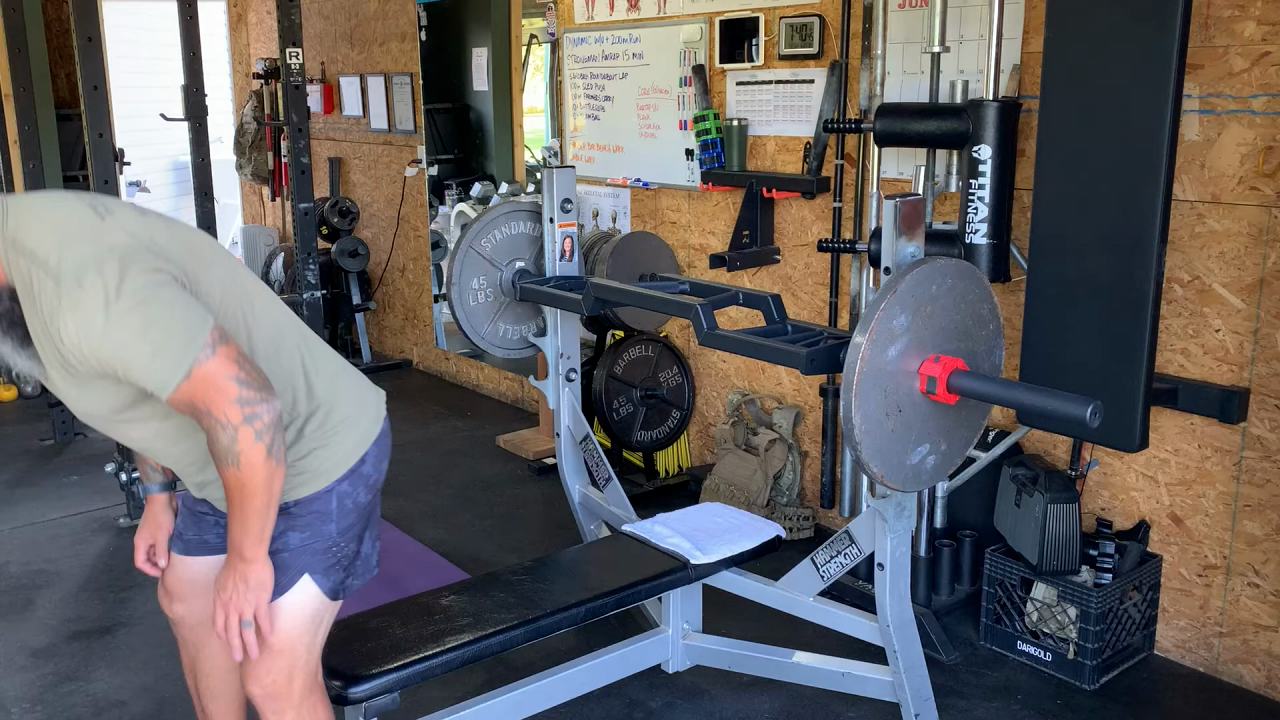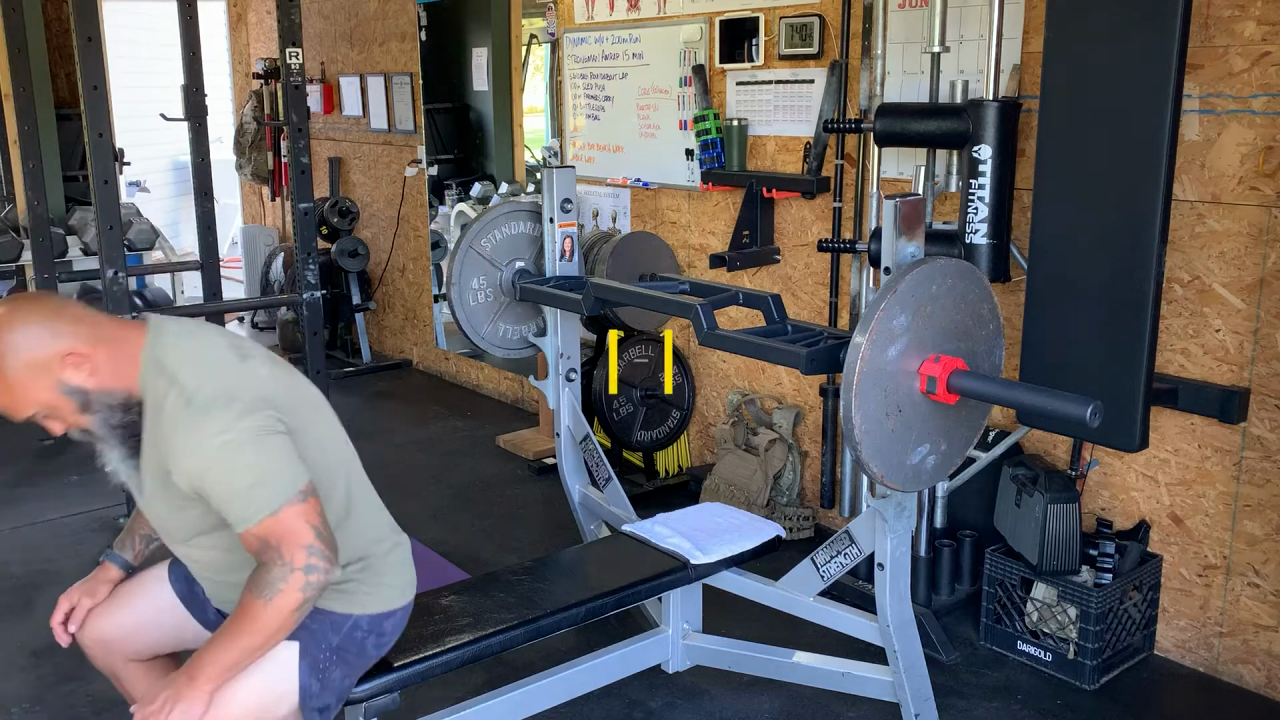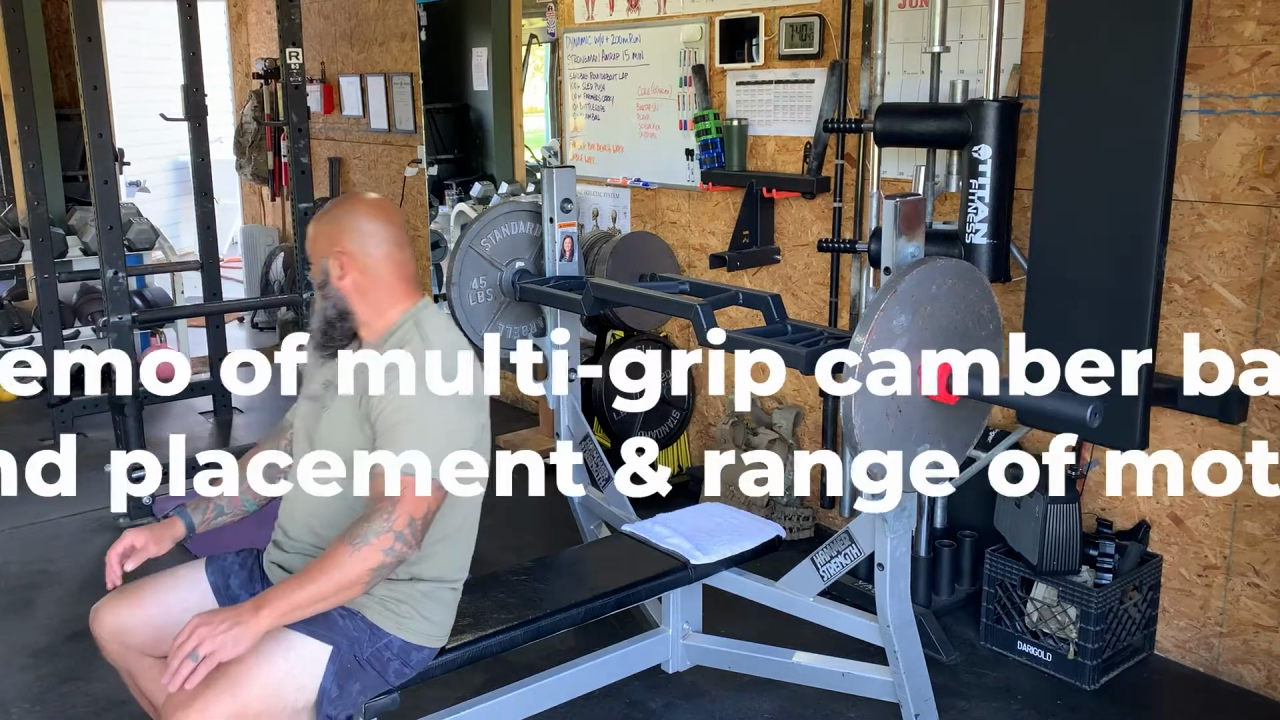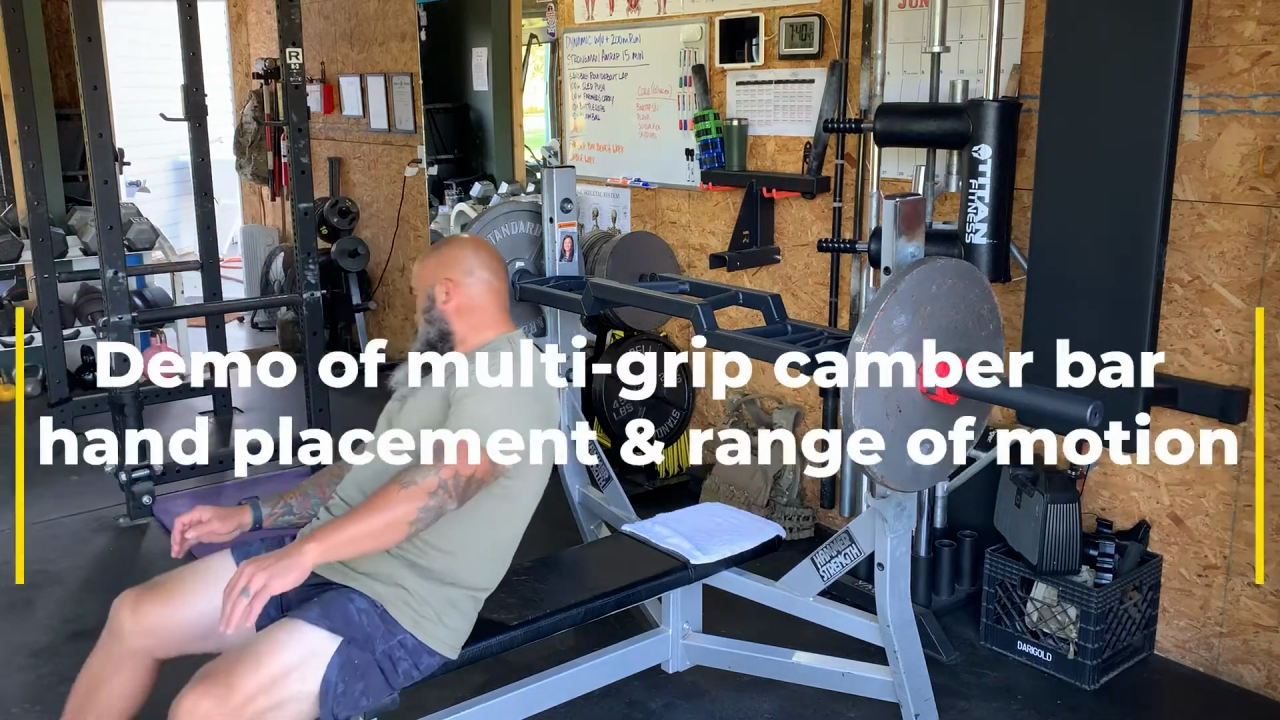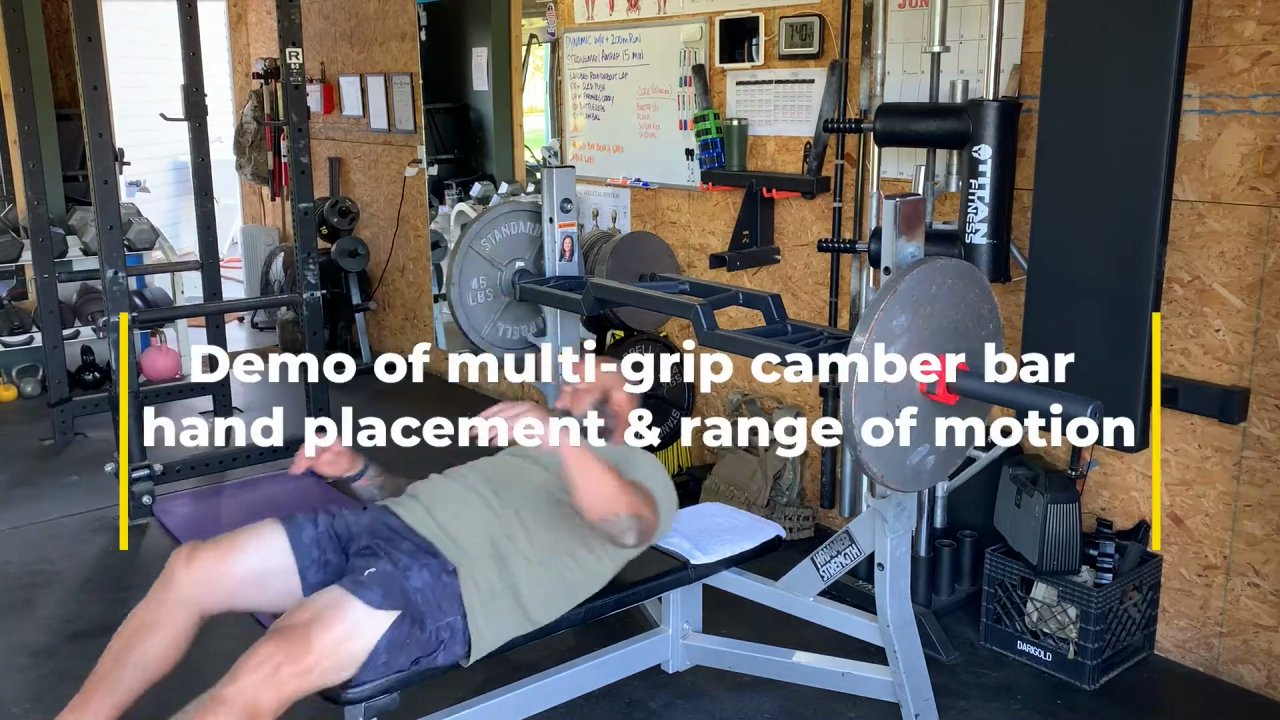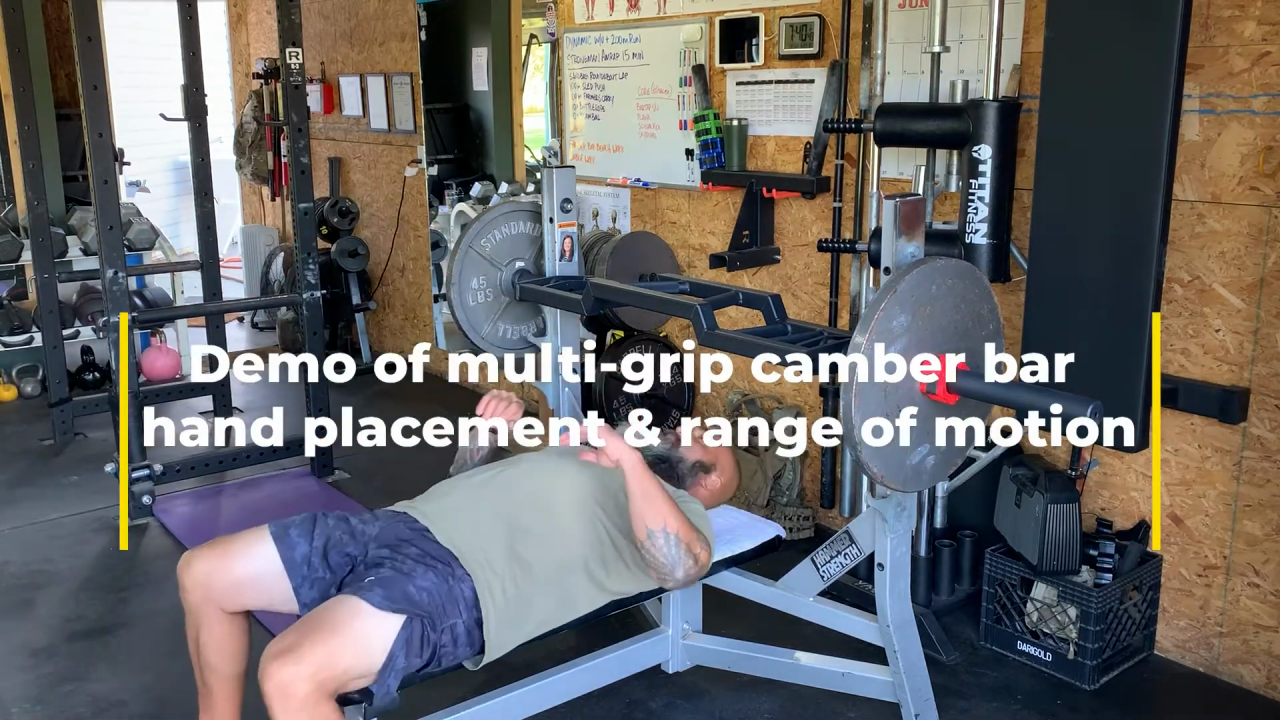
dt=0.7s
person 1, frame 1
left shoulder: (82, 281)
left elbow: (246, 409)
left wrist: (245, 560)
right wrist: (158, 496)
left hip: (318, 456)
right knee: (188, 603)
person 1, frame 2
left shoulder: (204, 414)
right shoulder: (157, 353)
left elbow: (303, 564)
left wrist: (196, 682)
right wrist: (113, 568)
left hip: (345, 599)
right knee: (99, 629)
person 1, frame 3
left shoulder: (427, 368)
right shoulder: (352, 348)
left elbow: (393, 532)
right elbow: (283, 450)
left wrist: (253, 617)
right wrist: (177, 523)
left hip: (378, 612)
right knee: (115, 623)
person 1, frame 4
right shoulder: (453, 370)
left elbow: (439, 484)
left wrist: (302, 551)
right wrist: (248, 516)
left hip: (399, 612)
right hip: (329, 565)
right knee: (136, 616)
person 1, frame 5
left shoulder: (641, 474)
right shoulder: (537, 448)
left elbow: (625, 523)
left wrist: (559, 434)
right wrist: (357, 467)
left hip: (450, 584)
right hip: (388, 529)
left knee: (270, 665)
right knee: (193, 567)
person 1, frame 6
left shoulder: (684, 515)
right shoulder: (591, 461)
left elbow: (678, 566)
right elbow: (470, 478)
left wrist: (631, 459)
left hip: (456, 579)
right hip: (400, 524)
left knee: (290, 673)
right knee: (203, 574)
